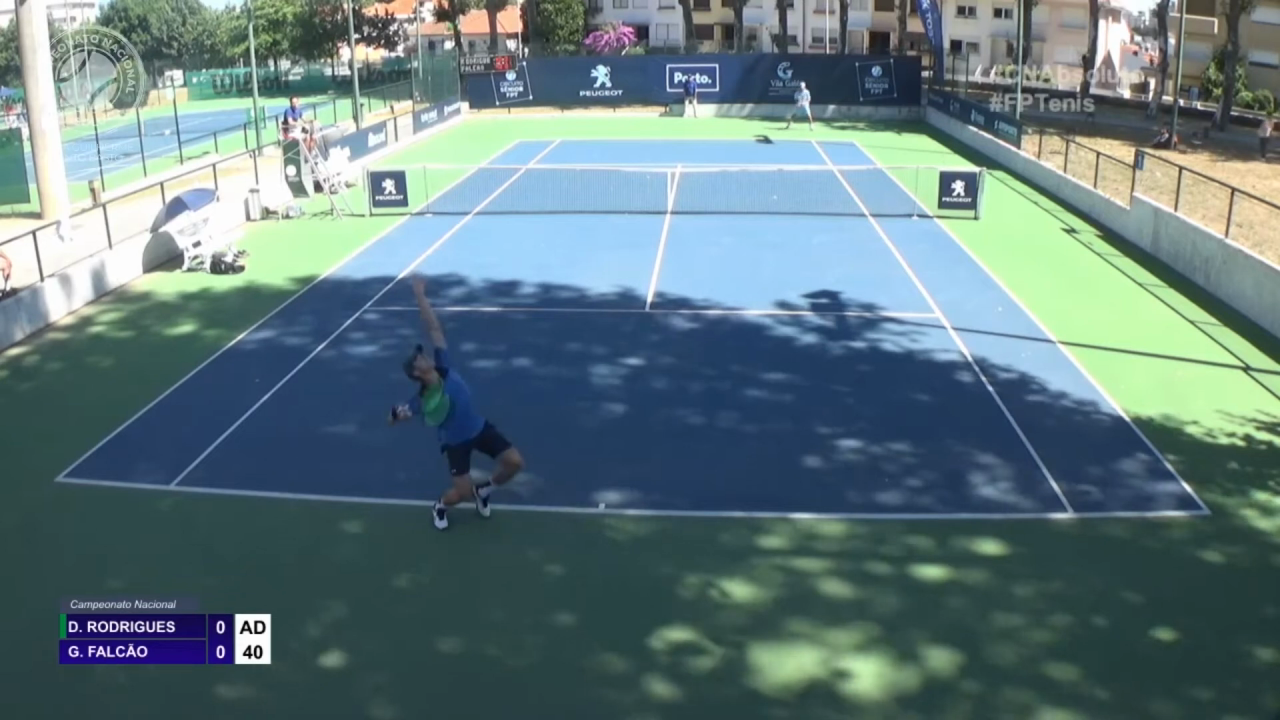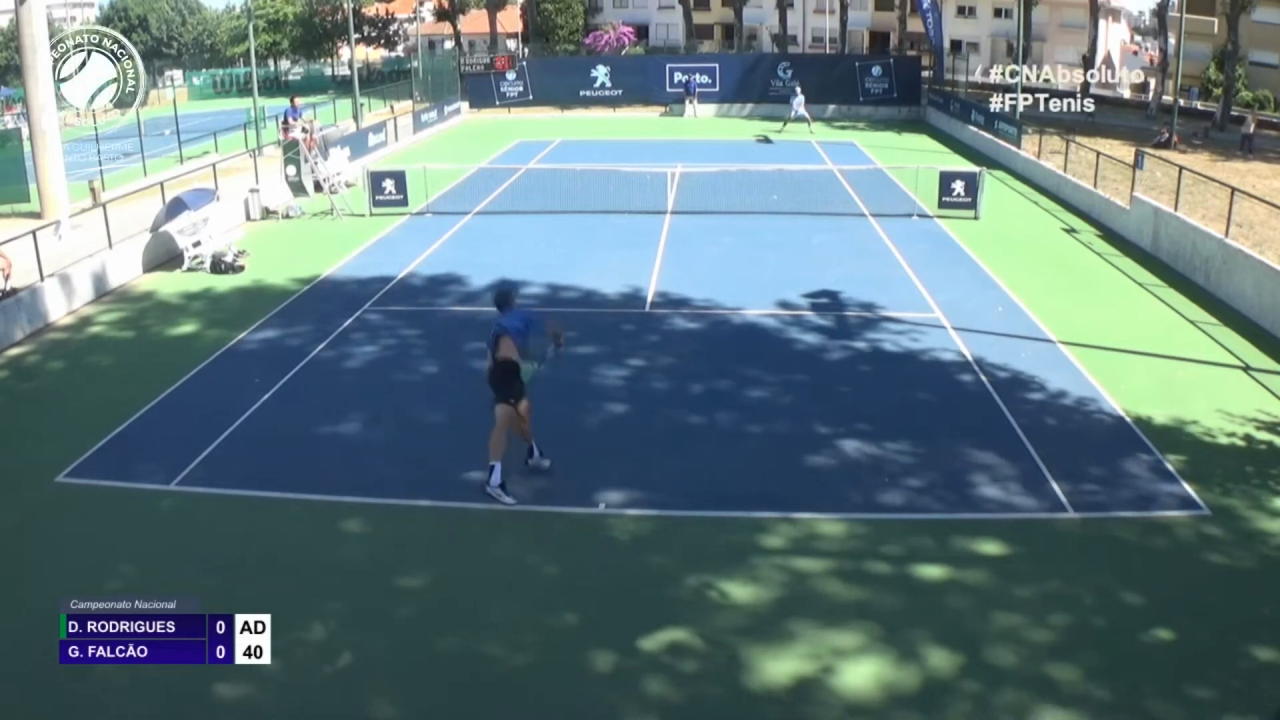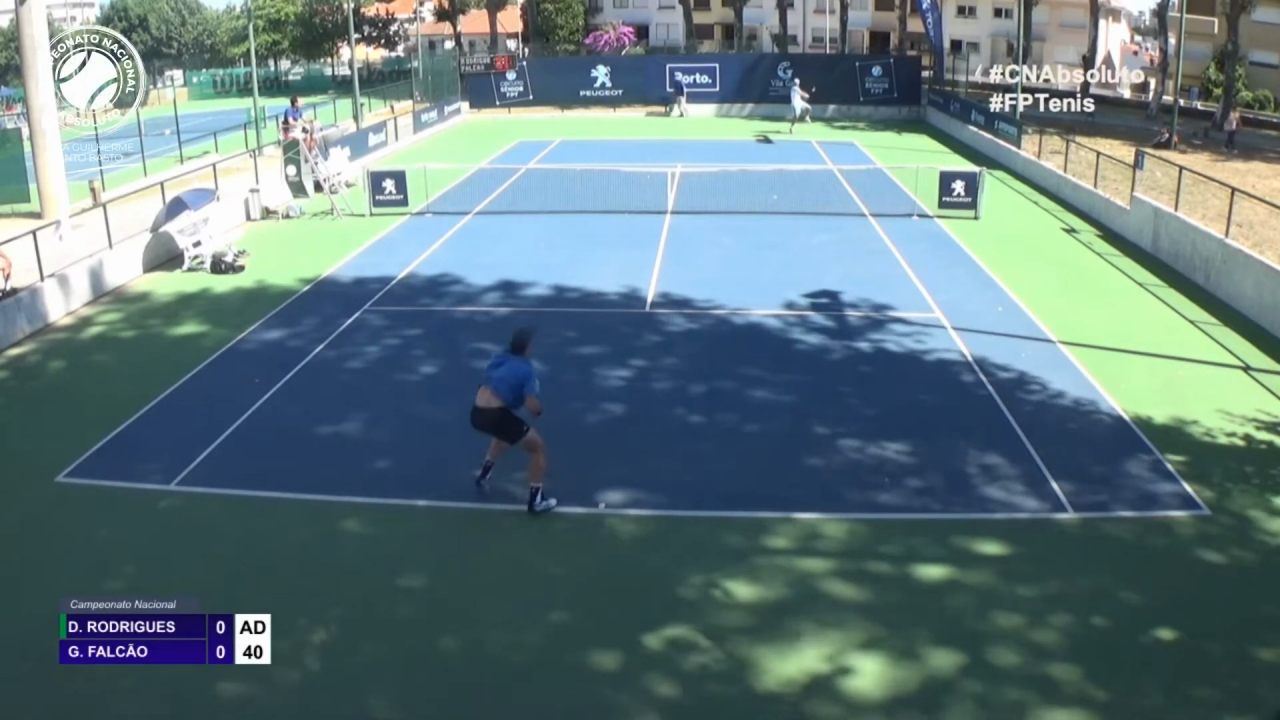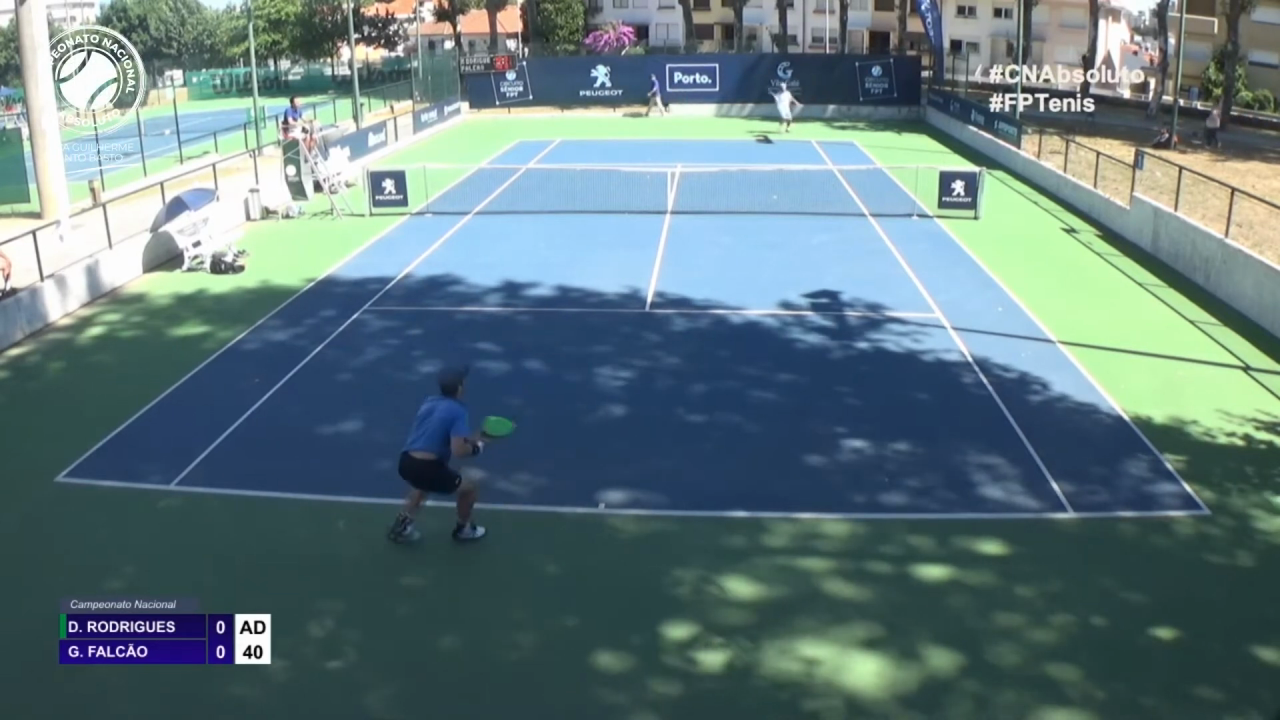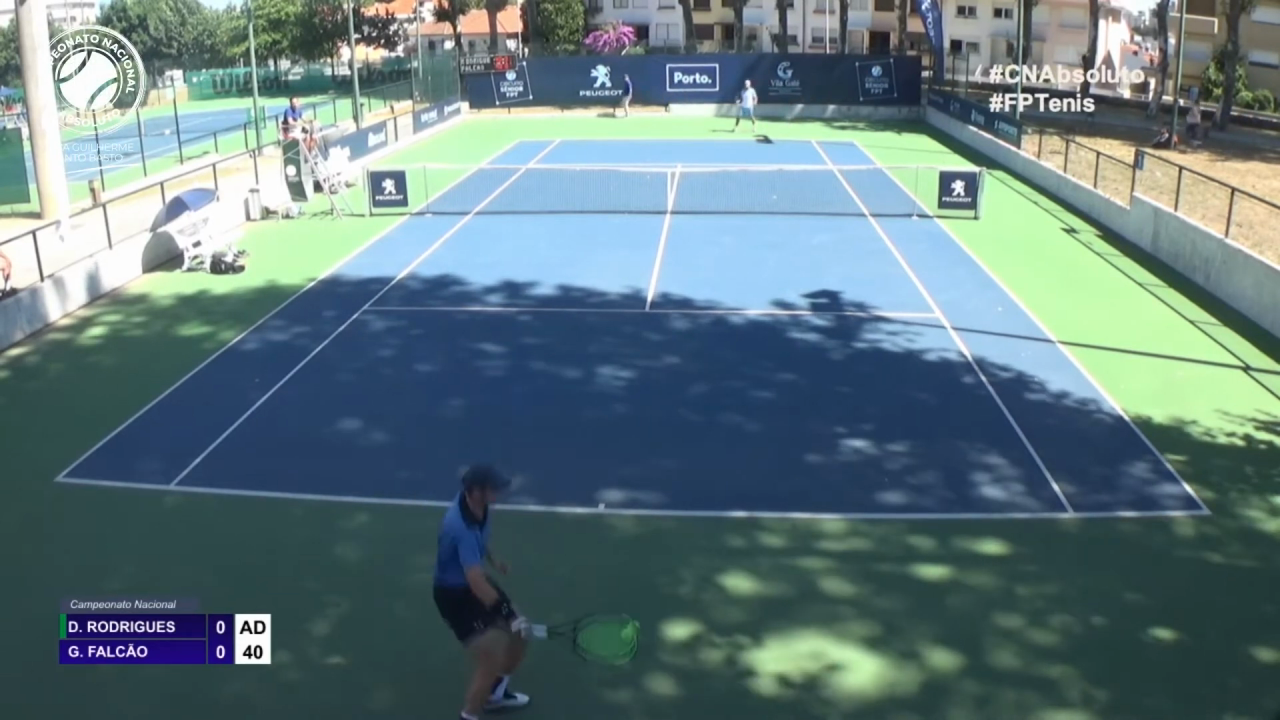
dt=0.7s
person 1, frame 1
left shoulder: (443, 366)
right shoulder: (422, 399)
left elbow: (433, 327)
right elbow: (396, 418)
left wrist: (420, 295)
right wrist: (398, 413)
left hip: (480, 427)
right hip: (455, 442)
left knee: (515, 463)
right knee: (462, 491)
left ankle: (483, 489)
right ankle: (441, 506)
person 1, frame 2
left shoulder: (498, 325)
right shoulder: (523, 315)
left elbow: (491, 359)
right elbow: (552, 331)
right wrist: (557, 341)
left hip: (499, 371)
right hip: (506, 374)
left knee: (524, 412)
right knee: (502, 425)
left ankle: (534, 454)
right ankle: (494, 482)
person 1, frame 3
left shoulder: (499, 358)
right shoulder: (526, 369)
right elbow: (533, 407)
right wrist: (539, 409)
left hip: (477, 415)
right hip: (496, 416)
left knee: (505, 433)
right knee: (537, 448)
left ankle: (484, 474)
right ankle: (536, 500)
person 1, frame 4
left shoulder: (430, 403)
right shoulder: (459, 411)
right elbow: (459, 451)
left wrist: (473, 438)
right wrist: (475, 448)
left hip: (406, 463)
right hip: (428, 470)
left knee: (425, 488)
right knee: (468, 489)
left ankle: (401, 526)
right ankle: (464, 529)
person 1, frame 5
left shoulder: (473, 506)
right shoulder: (462, 529)
right elbow: (476, 583)
left wrist: (490, 560)
right wrist: (508, 614)
left hip: (471, 585)
right hip: (455, 596)
left knee: (518, 638)
right knee: (491, 664)
left ankle: (496, 692)
